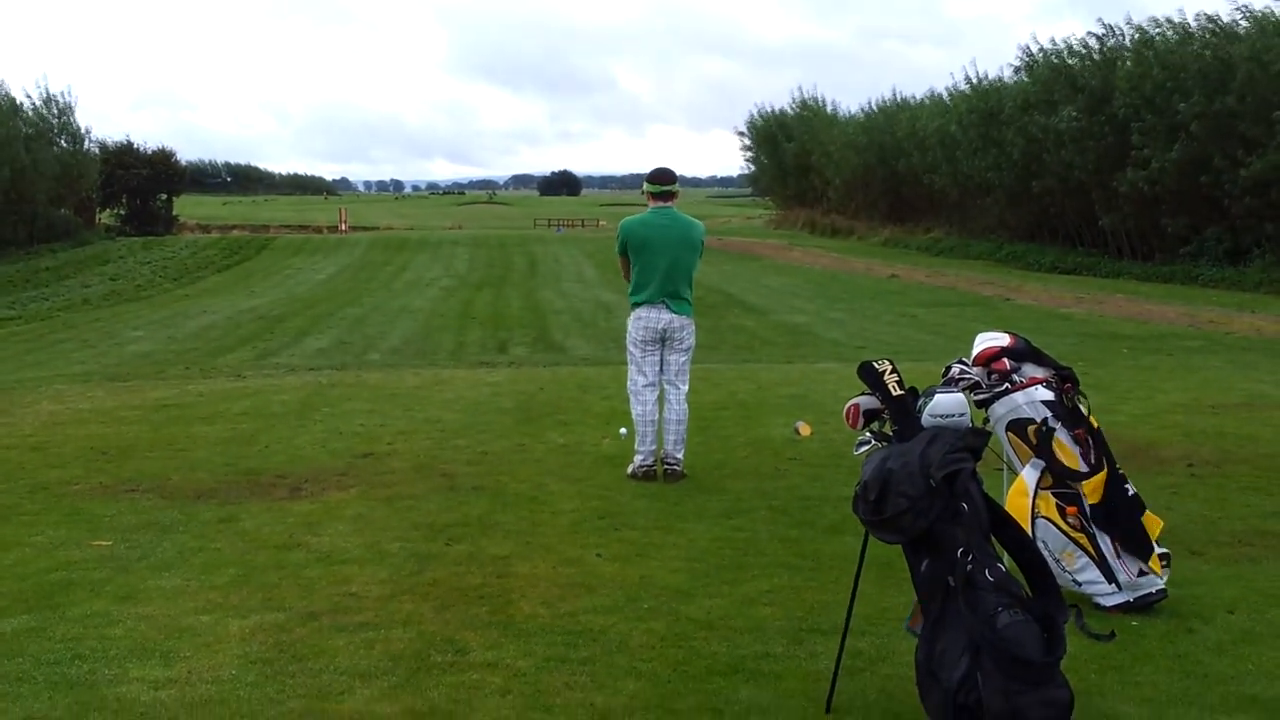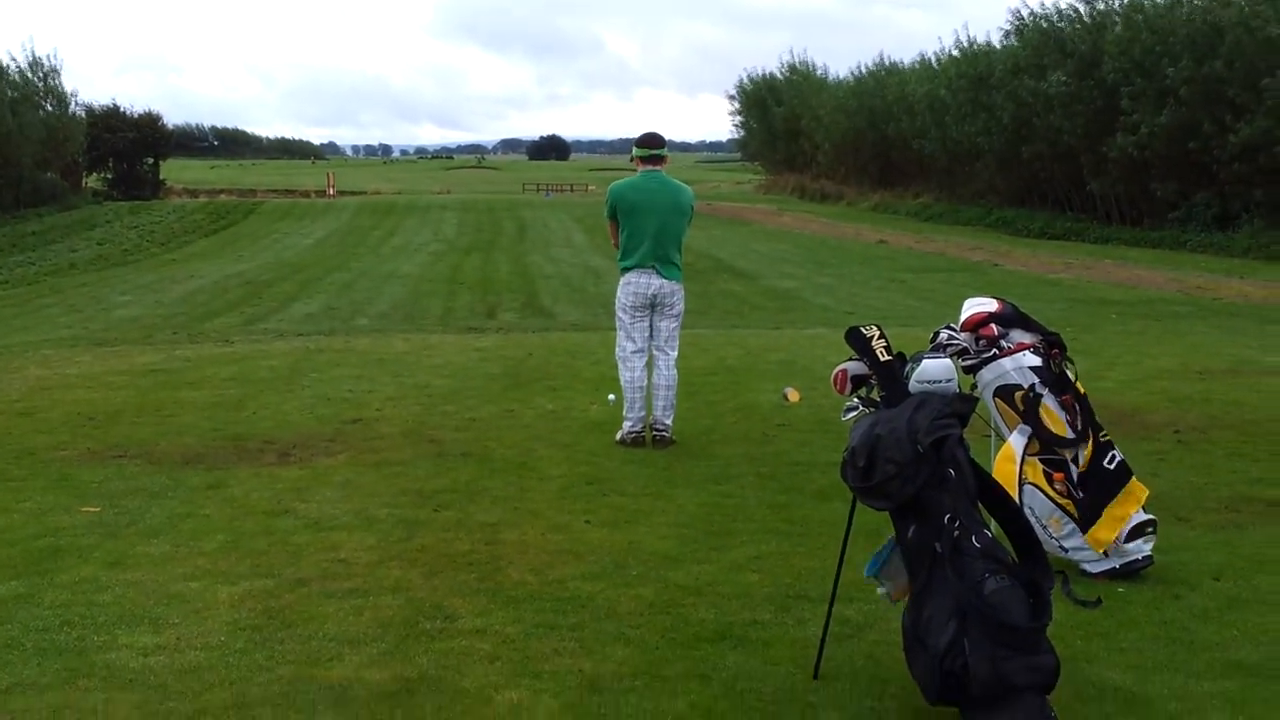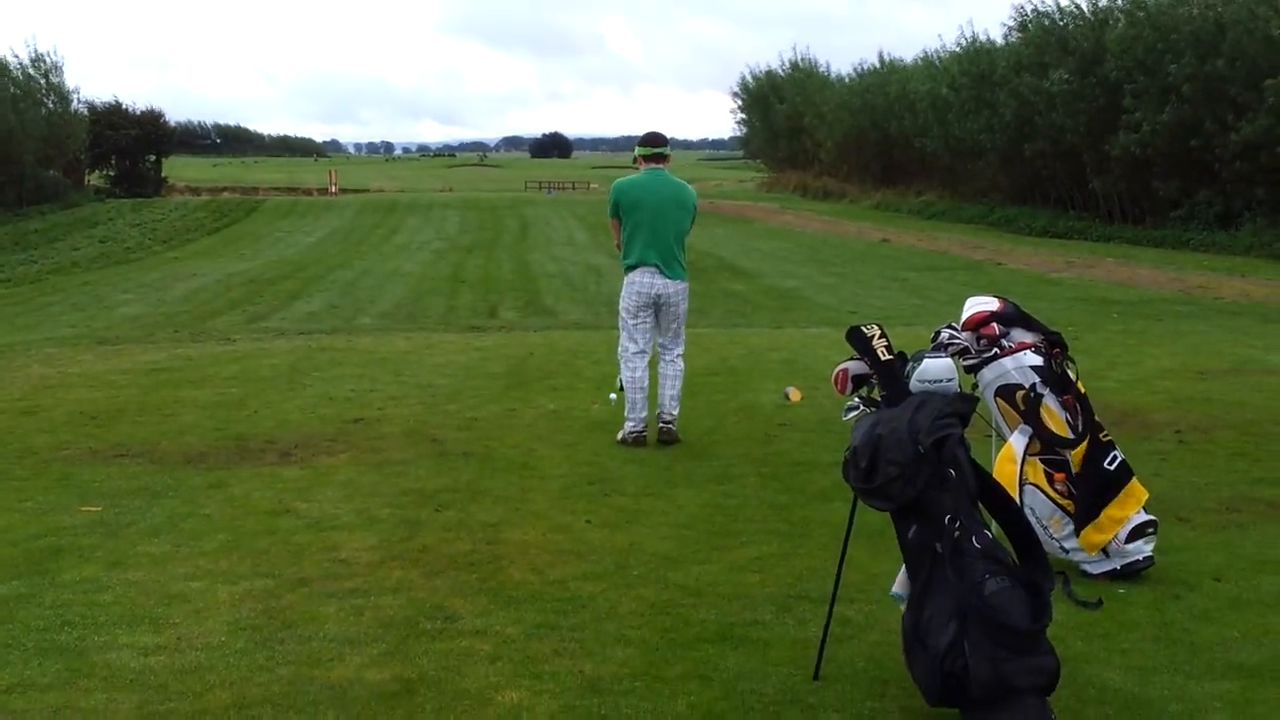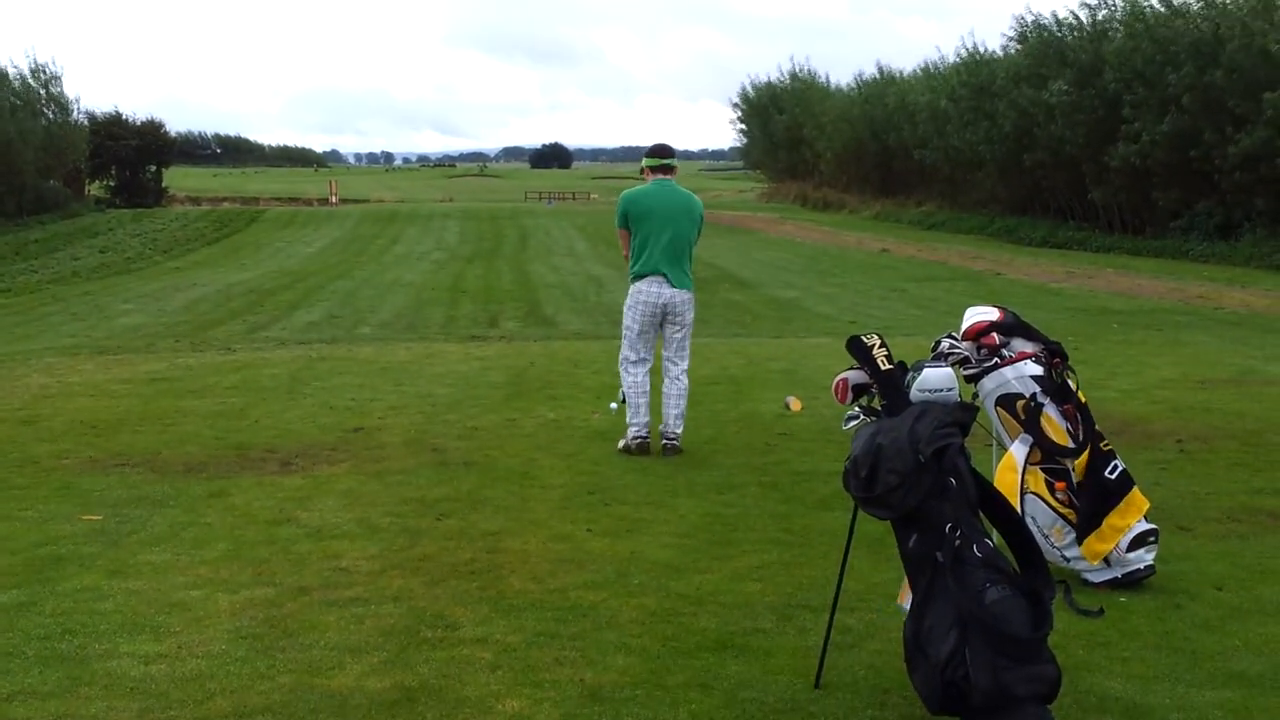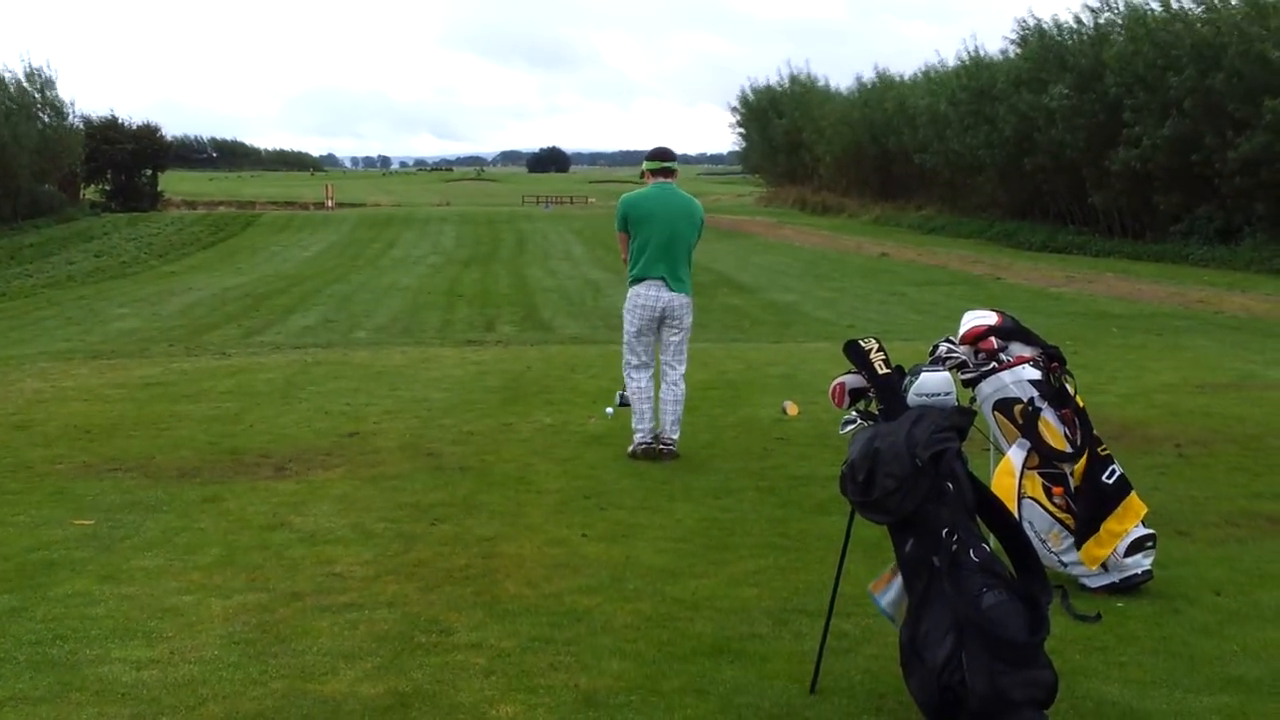
dt=0.2s
person 1, frame 1
left shoulder: (629, 227)
right shoulder: (695, 229)
left hip: (645, 316)
right hip: (681, 318)
left knee: (644, 391)
right knee: (677, 392)
left ankle: (646, 462)
right ankle: (674, 462)
person 1, frame 2
left shoulder: (618, 191)
right shoulder: (684, 194)
left elbow: (616, 239)
left hip: (634, 281)
right hip: (671, 282)
left knee: (632, 357)
right knee: (665, 358)
left ankle: (634, 429)
right ankle: (662, 429)
person 1, frame 3
left shoulder: (621, 188)
right shoulder: (687, 192)
left elbow: (619, 240)
right elbow: (683, 235)
left hip: (638, 280)
right hip: (675, 281)
left knee: (634, 356)
right knee: (672, 354)
left ankle: (635, 429)
right ankle: (668, 421)
person 1, frame 4
left shoulder: (630, 198)
right shoulder: (694, 203)
left elbow: (626, 250)
right elbow: (690, 246)
left hip: (644, 289)
right hip: (681, 291)
left knee: (634, 363)
right knee: (676, 368)
left ankle: (637, 434)
right ankle: (672, 437)
person 1, frame 5
left shoulder: (630, 202)
right shoulder: (694, 207)
left elbow: (625, 254)
right elbow: (688, 250)
left hip: (642, 293)
right hip: (679, 295)
left knee: (638, 369)
right knee: (673, 371)
left ankle: (644, 440)
right ankle: (668, 441)
